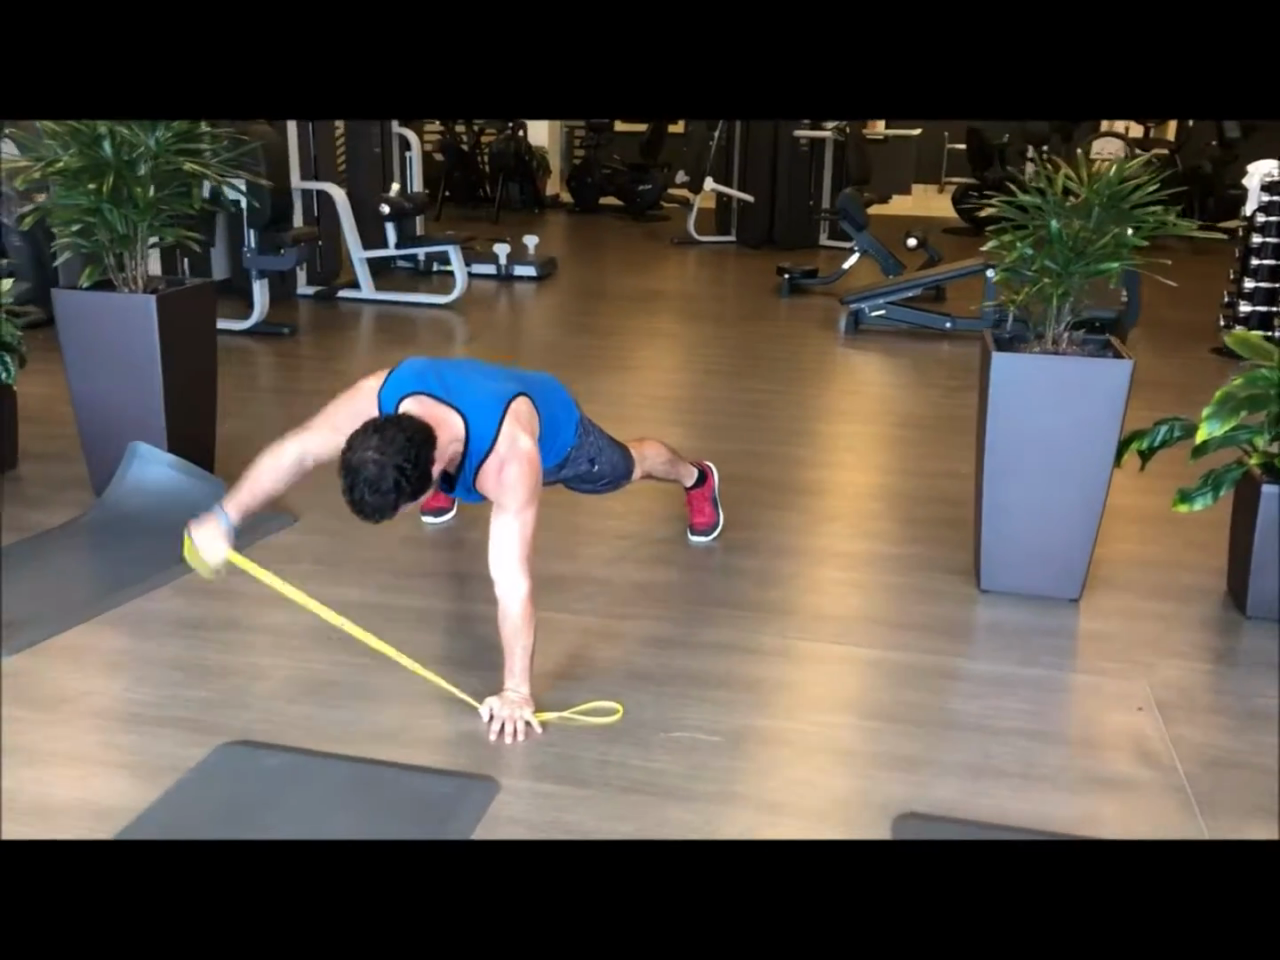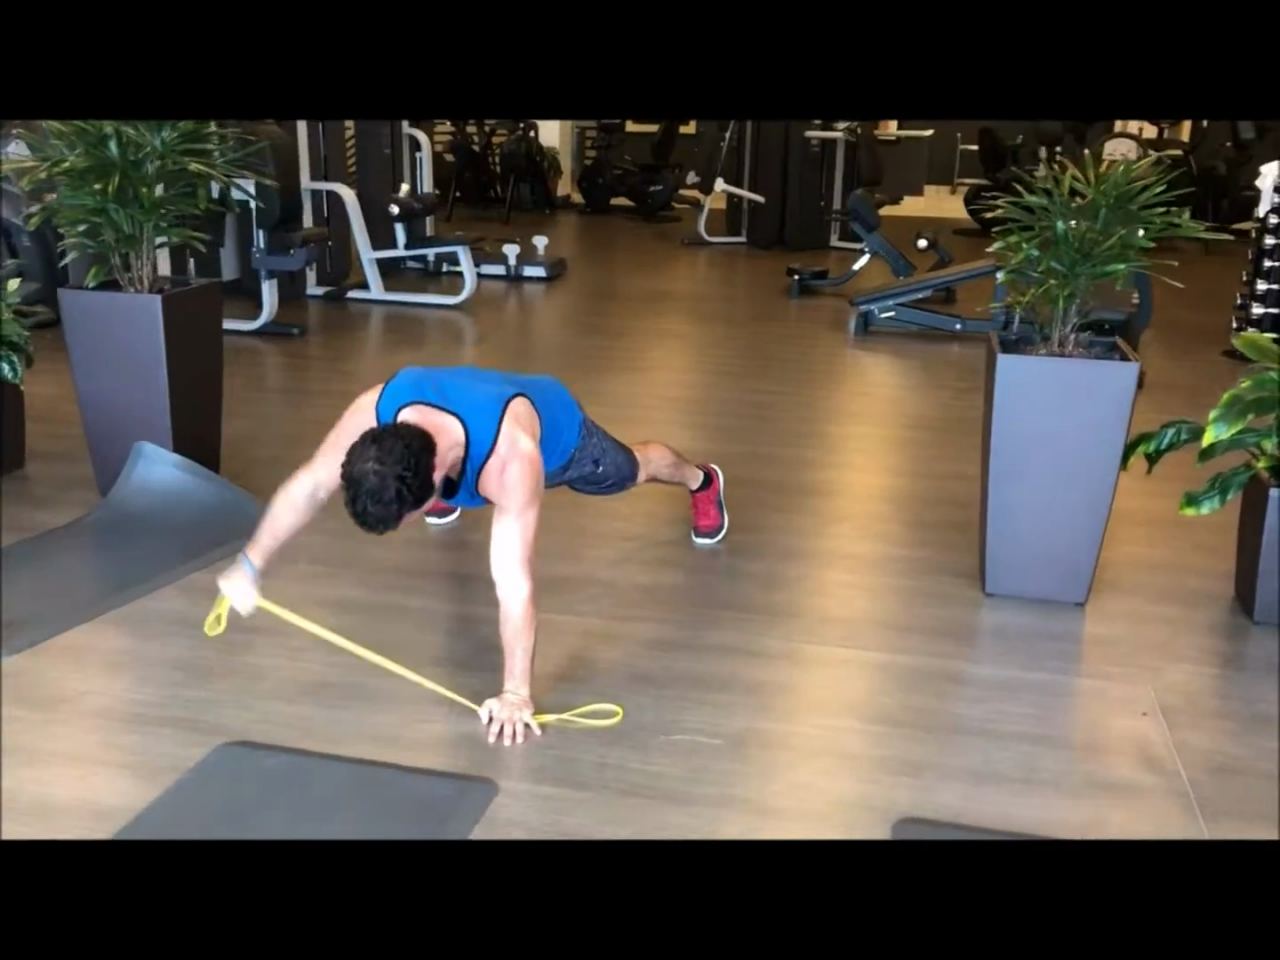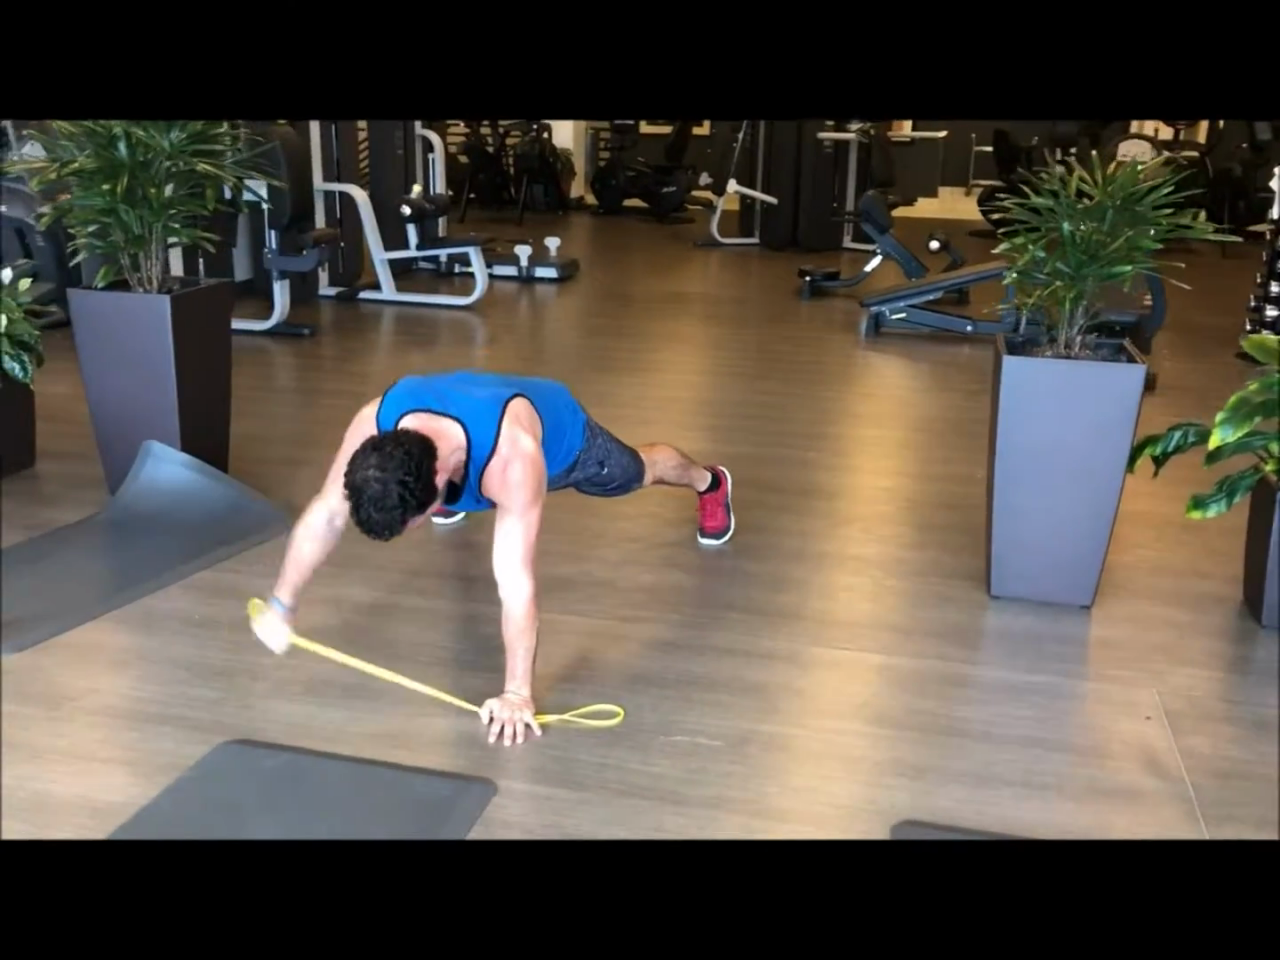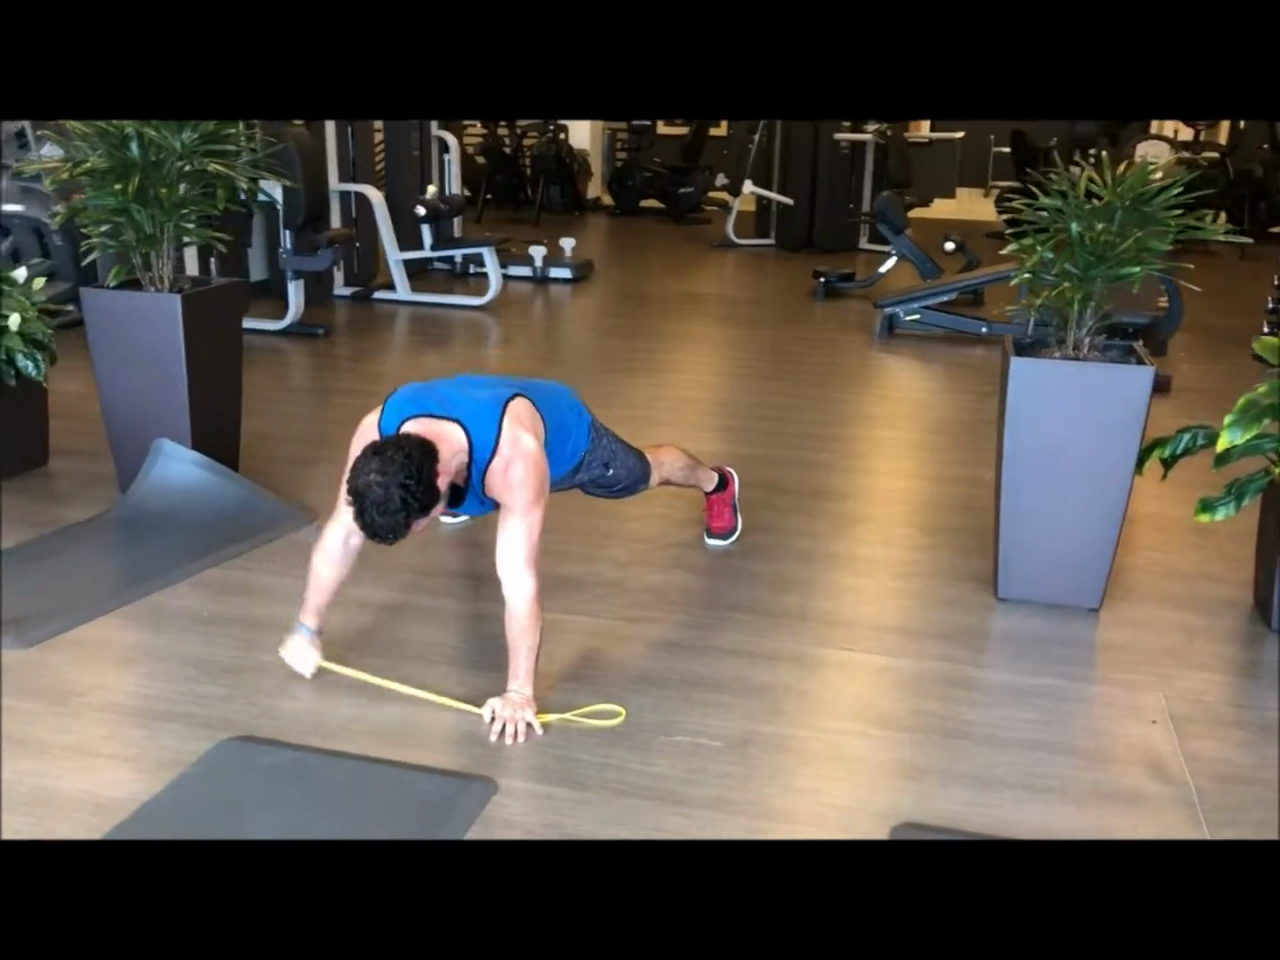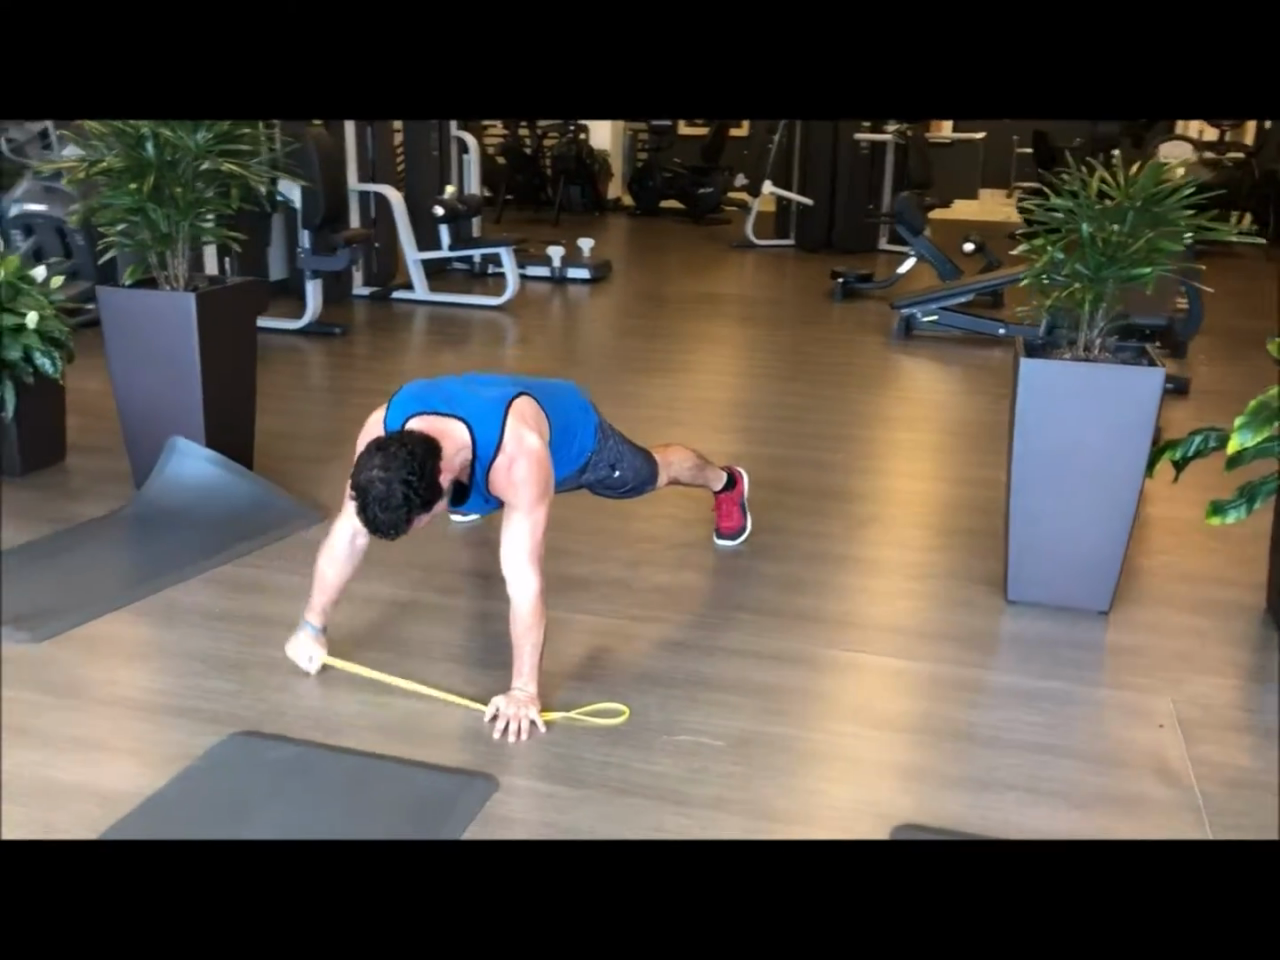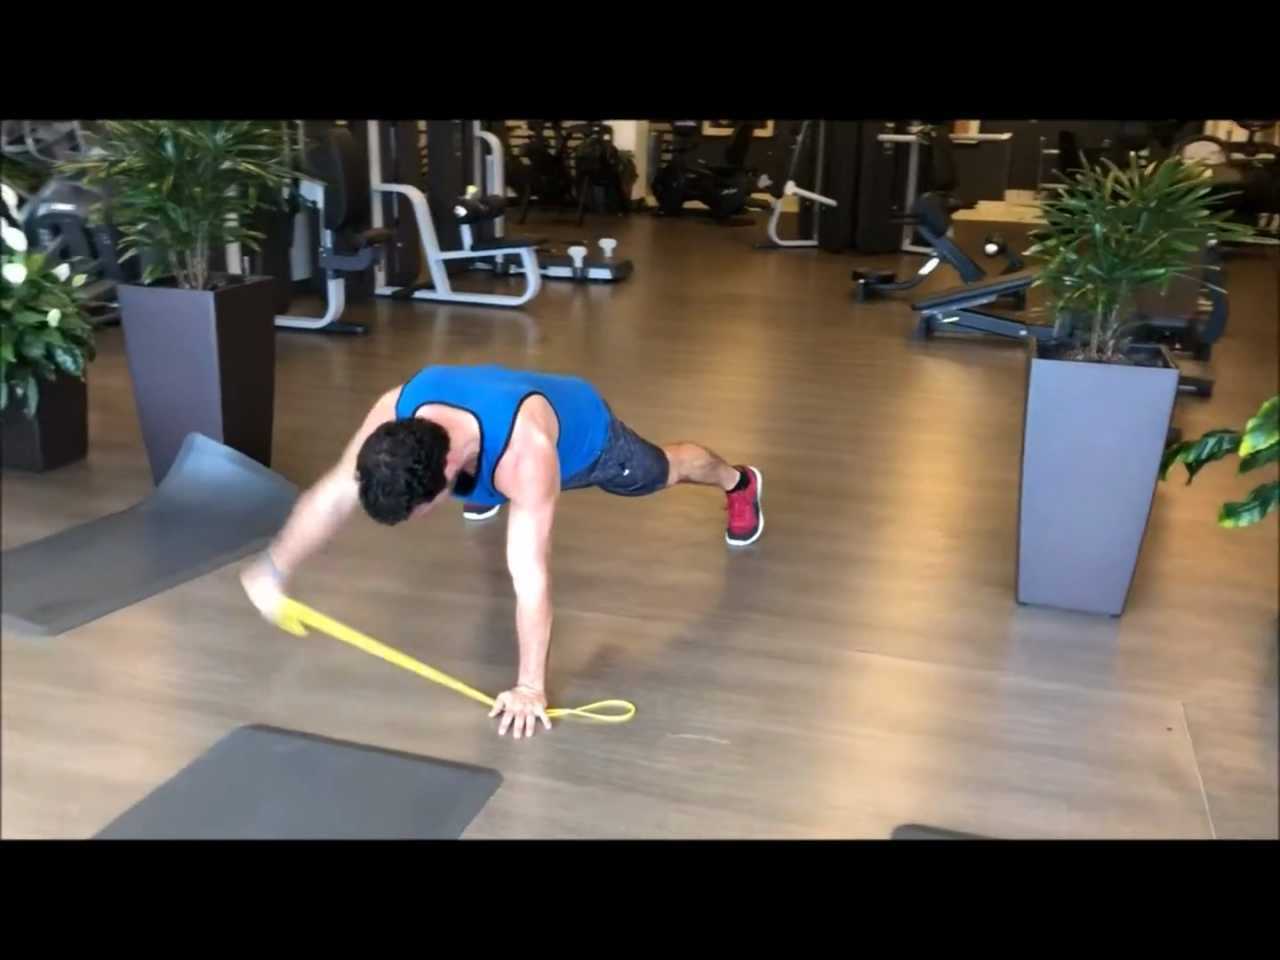
dt=0.1s
person 1, frame 1
left shoulder: (507, 458)
right shoulder: (377, 399)
left elbow: (512, 582)
right elbow: (297, 452)
left wrist: (515, 692)
right wrist: (223, 517)
left hip: (556, 435)
right hip: (479, 402)
left knee: (626, 466)
right knee: (440, 497)
left ankle: (696, 478)
right ankle: (456, 493)
person 1, frame 2
left shoulder: (509, 460)
right shoulder: (379, 410)
left elbow: (513, 584)
right elbow: (307, 486)
left wrist: (515, 694)
right wrist: (248, 564)
left hip: (562, 436)
left knee: (633, 469)
right knee: (448, 495)
left ankle: (701, 481)
right ankle: (460, 493)
person 1, frame 3
left shoulder: (510, 459)
right shoulder: (373, 427)
left elbow: (515, 585)
right elbow: (326, 515)
left wrist: (516, 694)
right wrist: (281, 607)
left hip: (564, 439)
right hip: (477, 413)
left knee: (639, 471)
right knee: (461, 501)
left ankle: (708, 481)
right ankle: (471, 498)
person 1, frame 4
left shoulder: (513, 460)
right shoulder: (378, 432)
left elbow: (519, 584)
right elbow: (341, 534)
left wrist: (519, 693)
right wrist: (306, 629)
left hip: (571, 441)
left knee: (647, 472)
right knee: (467, 500)
left ankle: (716, 482)
right ankle: (477, 498)
person 1, frame 5
left shoulder: (519, 460)
right shoulder: (384, 432)
left elbow: (523, 582)
right elbow: (348, 531)
left wrist: (525, 692)
right wrist: (312, 626)
left hip: (578, 438)
left knee: (661, 471)
right knee: (480, 499)
left ankle: (728, 485)
right ankle: (485, 495)
person 1, frame 6
left shoulder: (522, 456)
right shoulder: (394, 415)
left elbow: (530, 578)
right elbow: (332, 494)
left wrist: (530, 688)
right wrist: (272, 567)
left hip: (590, 441)
left knee: (663, 469)
right knee: (486, 491)
left ankle: (738, 480)
right ankle: (489, 490)
